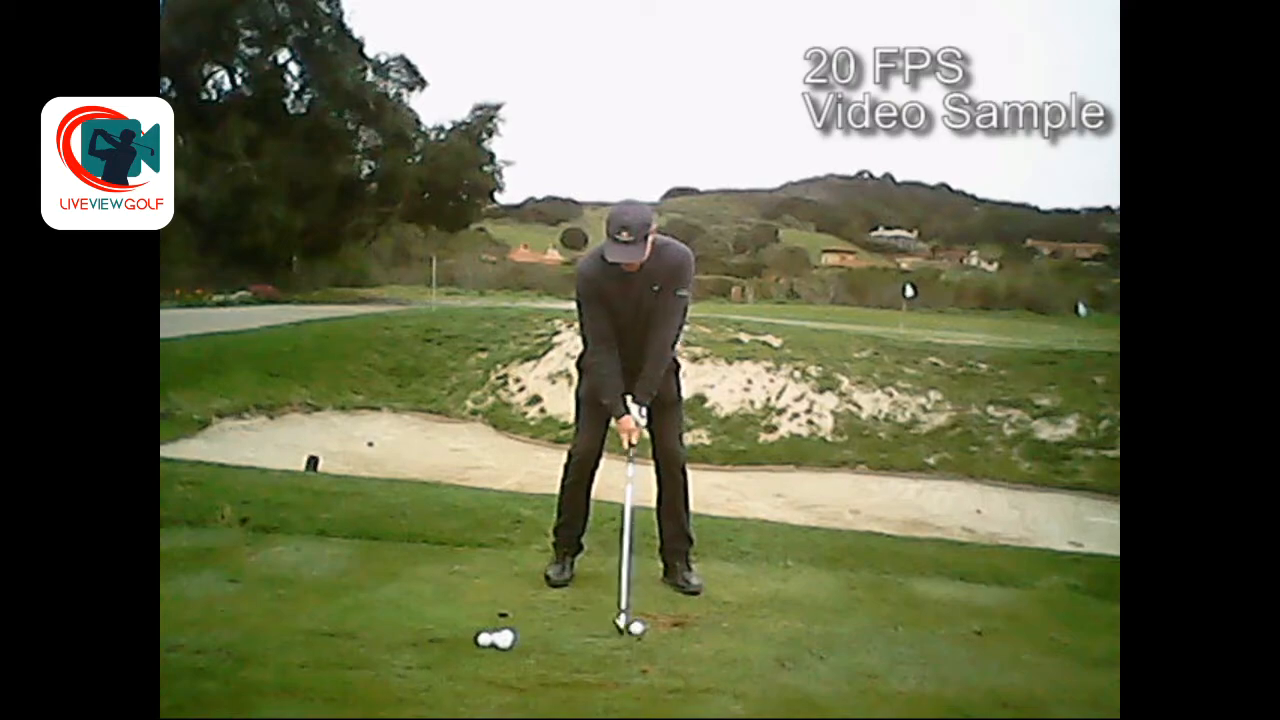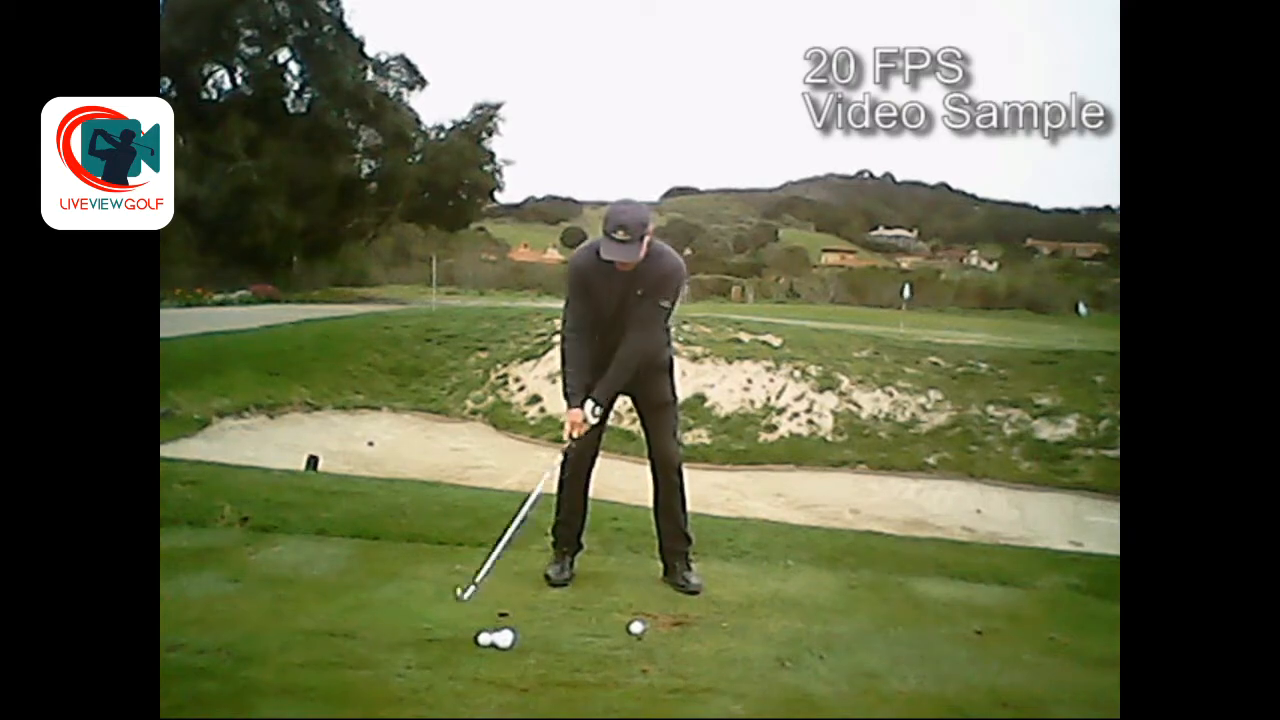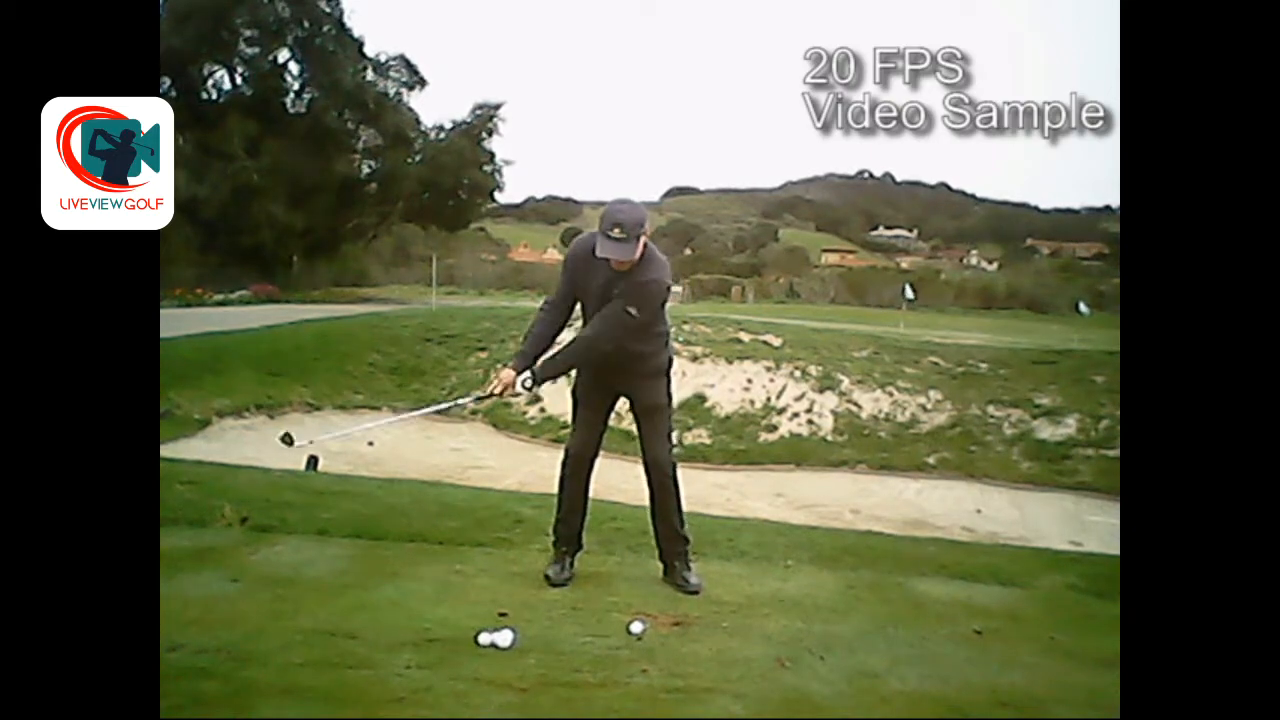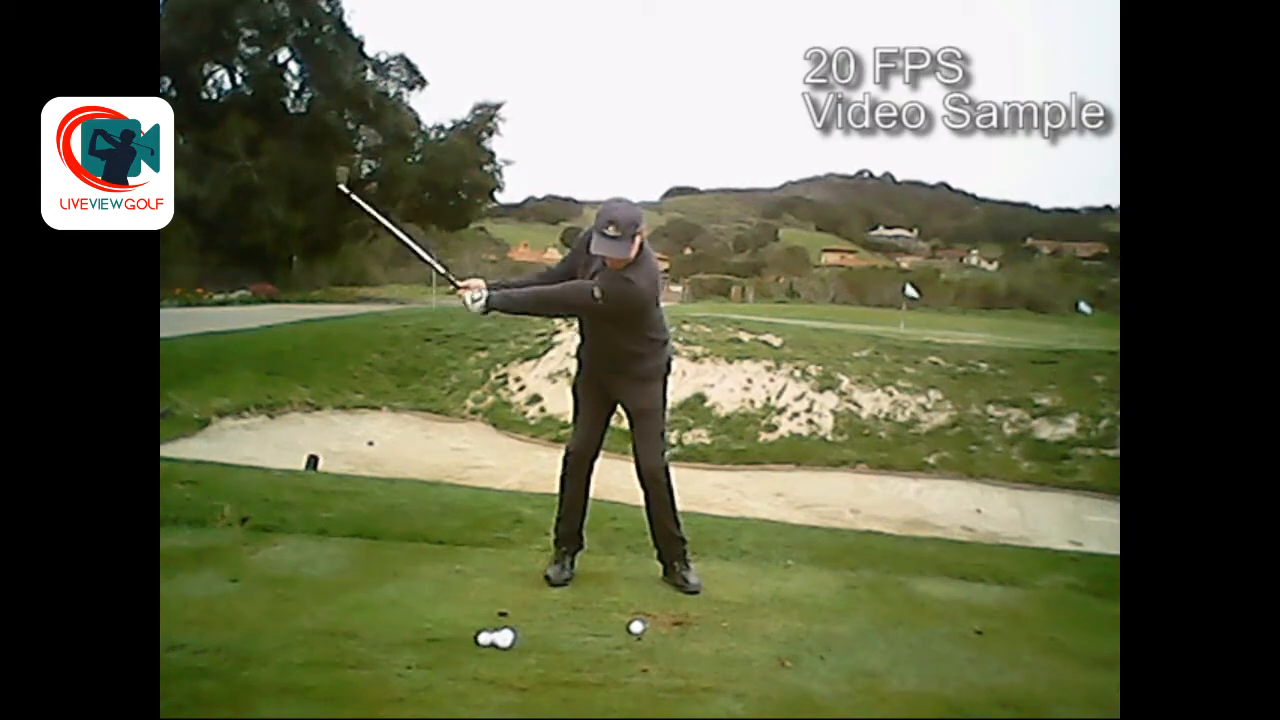
dt=0.4s
person 1, frame 1
left shoulder: (678, 260)
right shoulder: (590, 271)
left elbow: (663, 336)
right elbow: (600, 344)
left wrist: (641, 401)
right wrist: (617, 409)
left hip: (657, 370)
right hip: (603, 369)
left knee: (671, 458)
right knee: (583, 455)
left ankle: (677, 559)
right ankle: (565, 551)
person 1, frame 2
left shoulder: (670, 269)
right shoulder: (584, 263)
left elbow: (638, 340)
right elbow: (577, 334)
left wrist: (597, 402)
right wrist: (574, 398)
left hip: (649, 368)
right hip: (595, 365)
left knee: (667, 459)
right knee: (578, 454)
left ankle: (676, 559)
right ankle: (564, 550)
person 1, frame 3
left shoulder: (653, 279)
right shoulder: (582, 250)
left elbow: (597, 337)
right elbow: (557, 308)
left wrist: (534, 375)
right wrist: (517, 364)
left hip: (645, 370)
right hip: (595, 368)
left knee: (660, 462)
right knee: (578, 454)
left ankle: (675, 559)
right ankle: (565, 550)
person 1, frame 4
left shoulder: (636, 283)
right shoulder: (593, 239)
left elbow: (560, 301)
right elbow: (557, 277)
left wrist: (490, 299)
right wrist: (491, 287)
left hip: (642, 374)
right hip: (596, 366)
left knee: (651, 465)
right knee: (579, 455)
left ankle: (674, 559)
right ankle: (566, 549)
